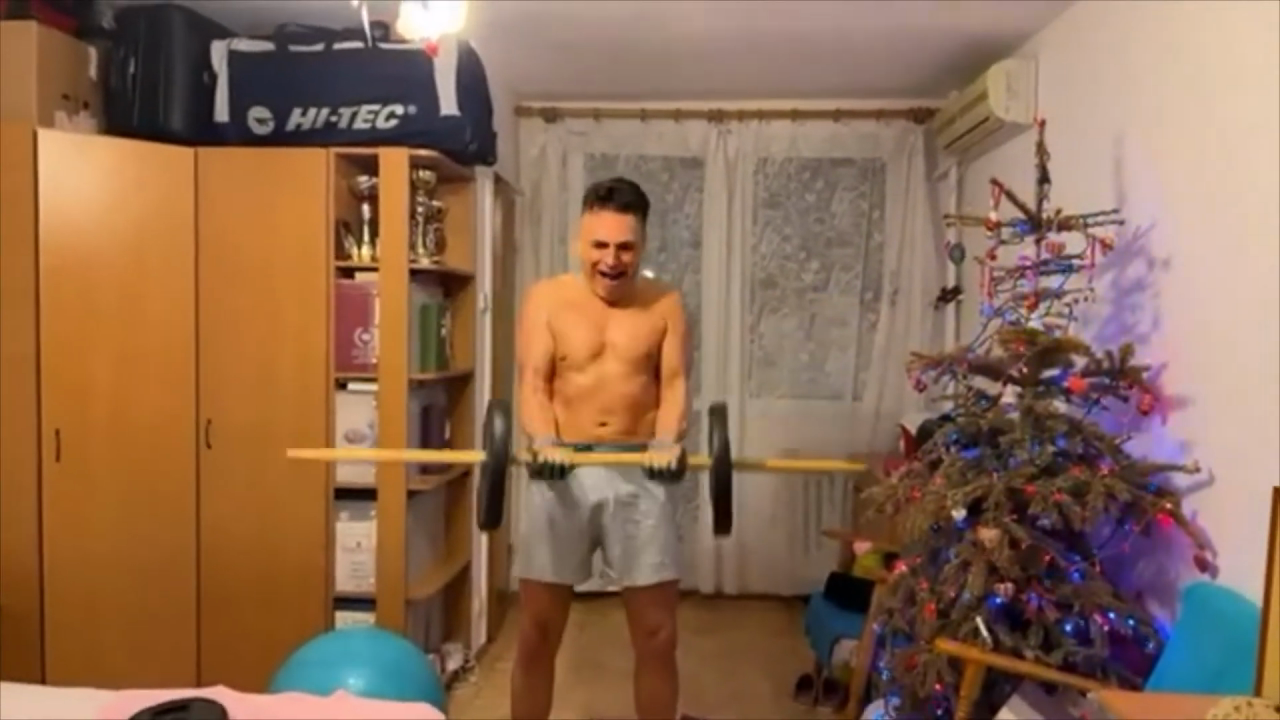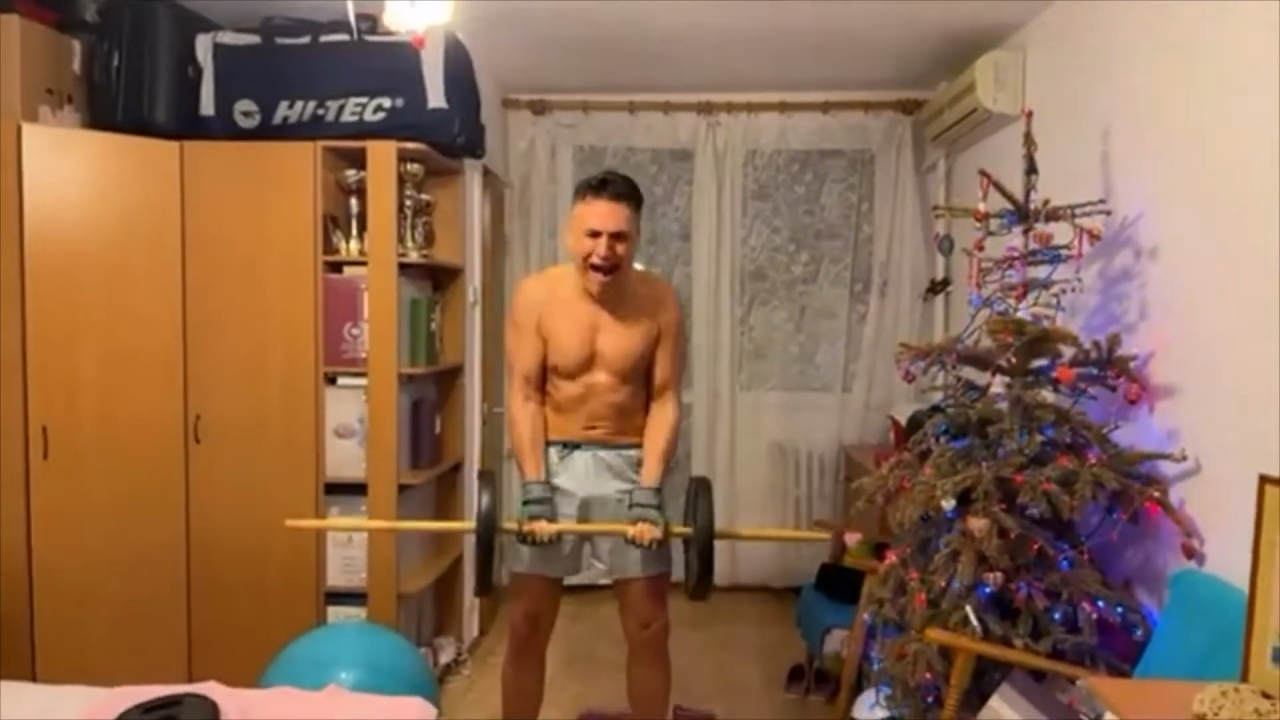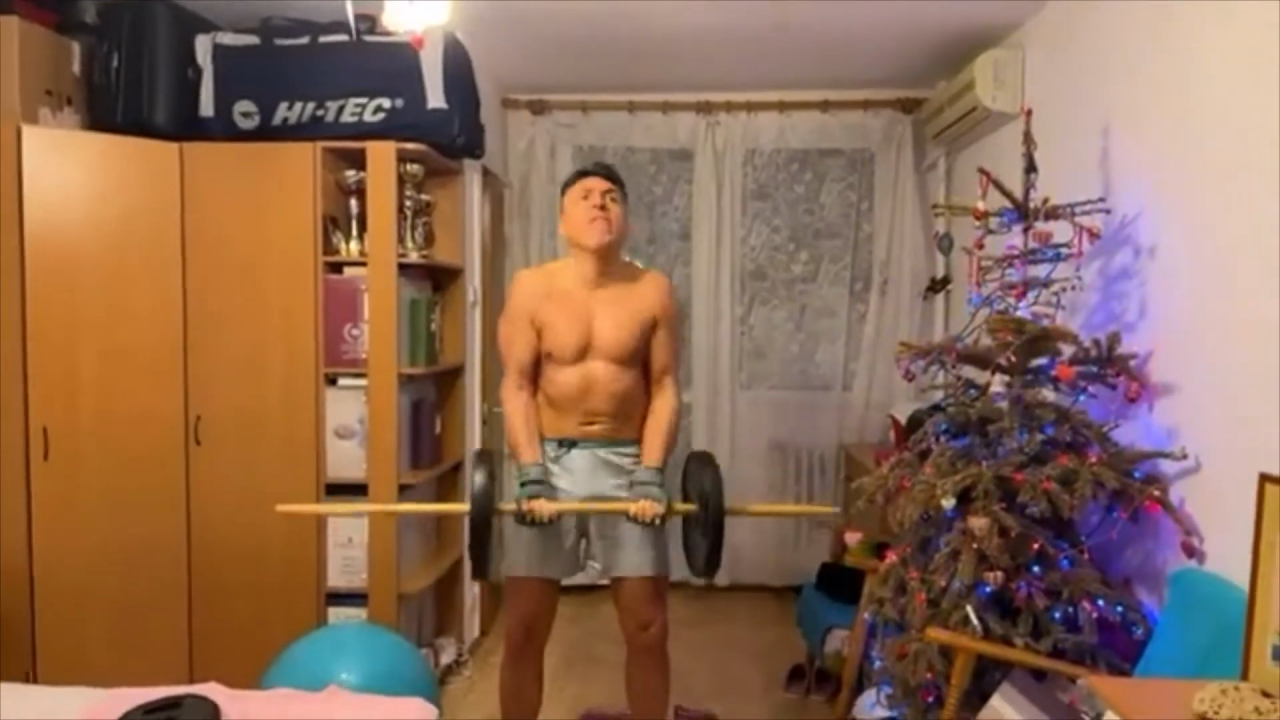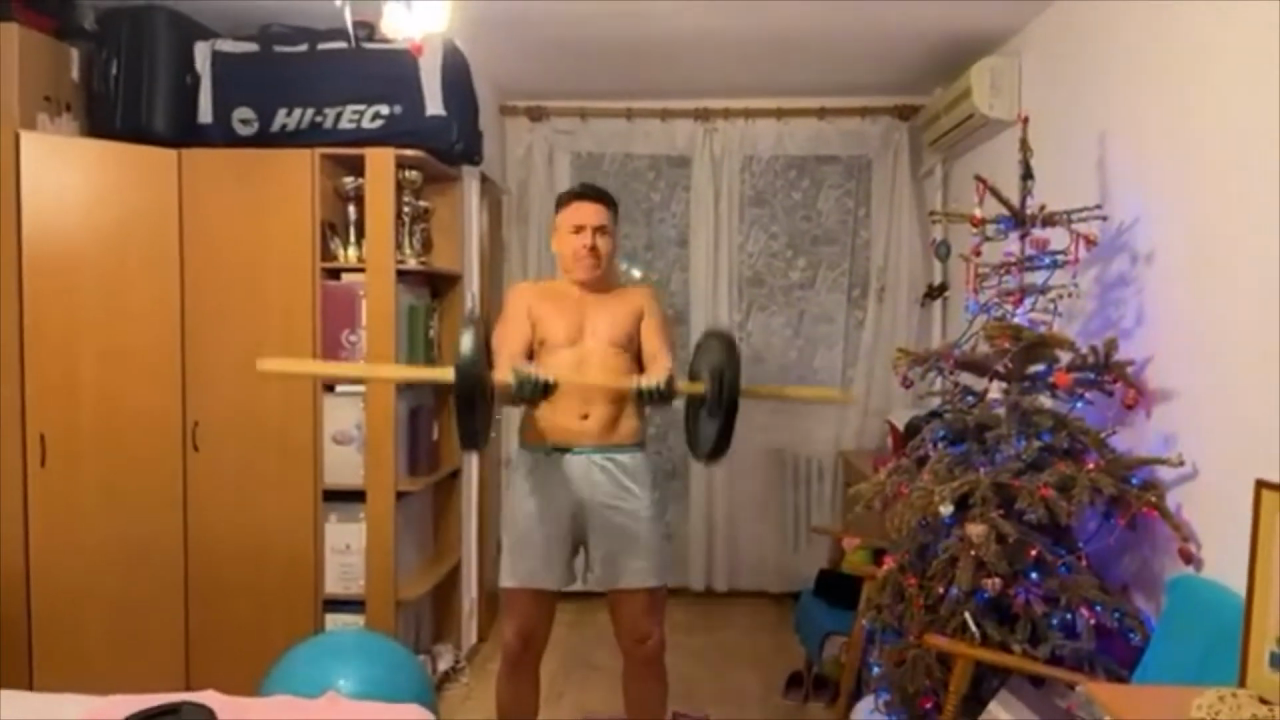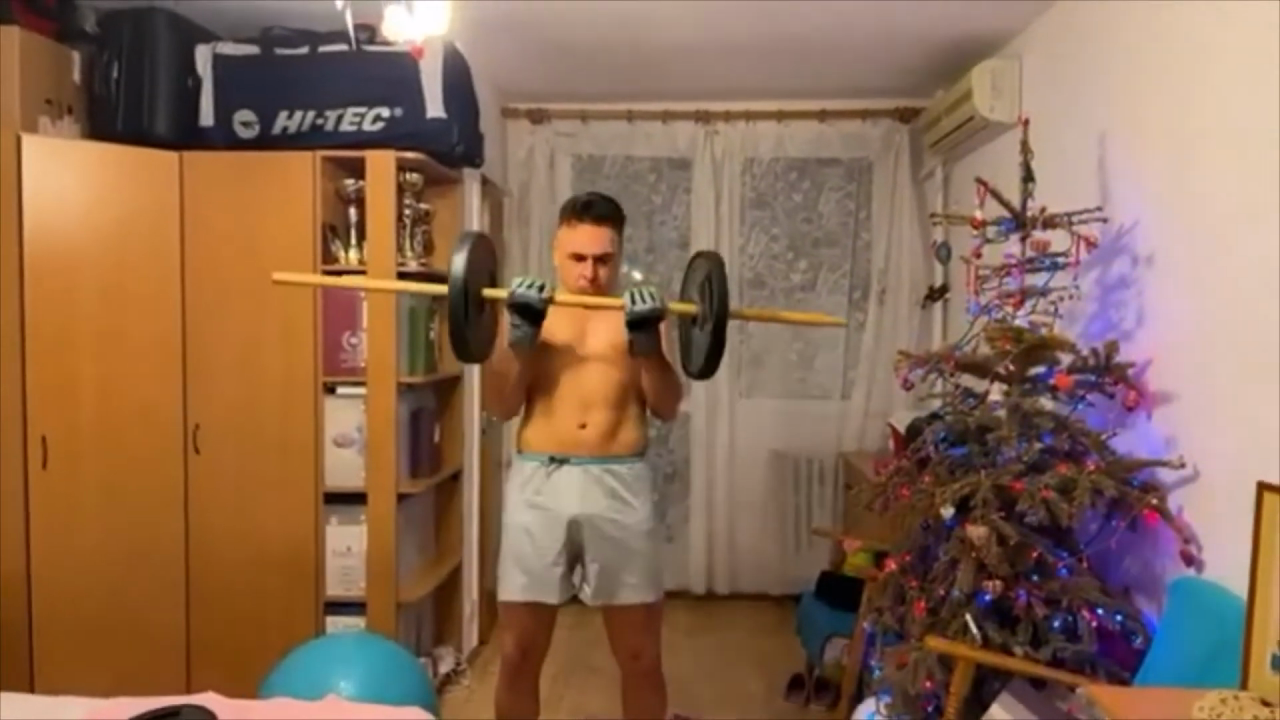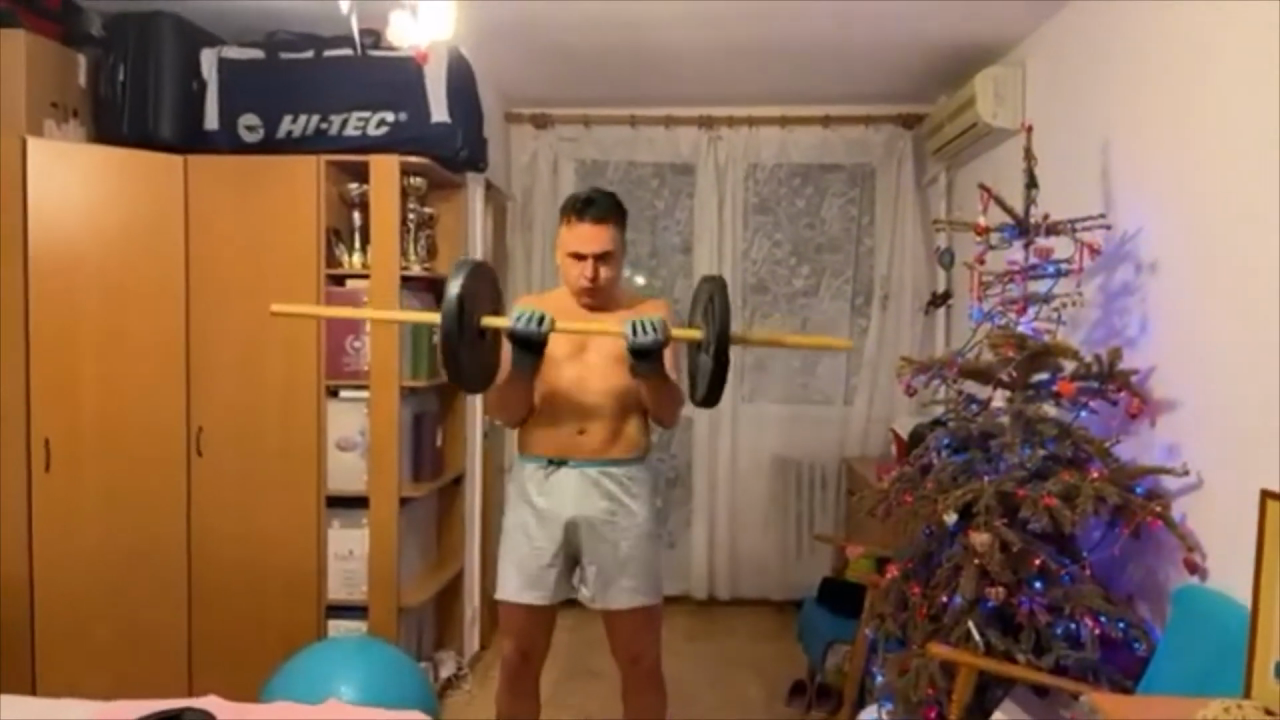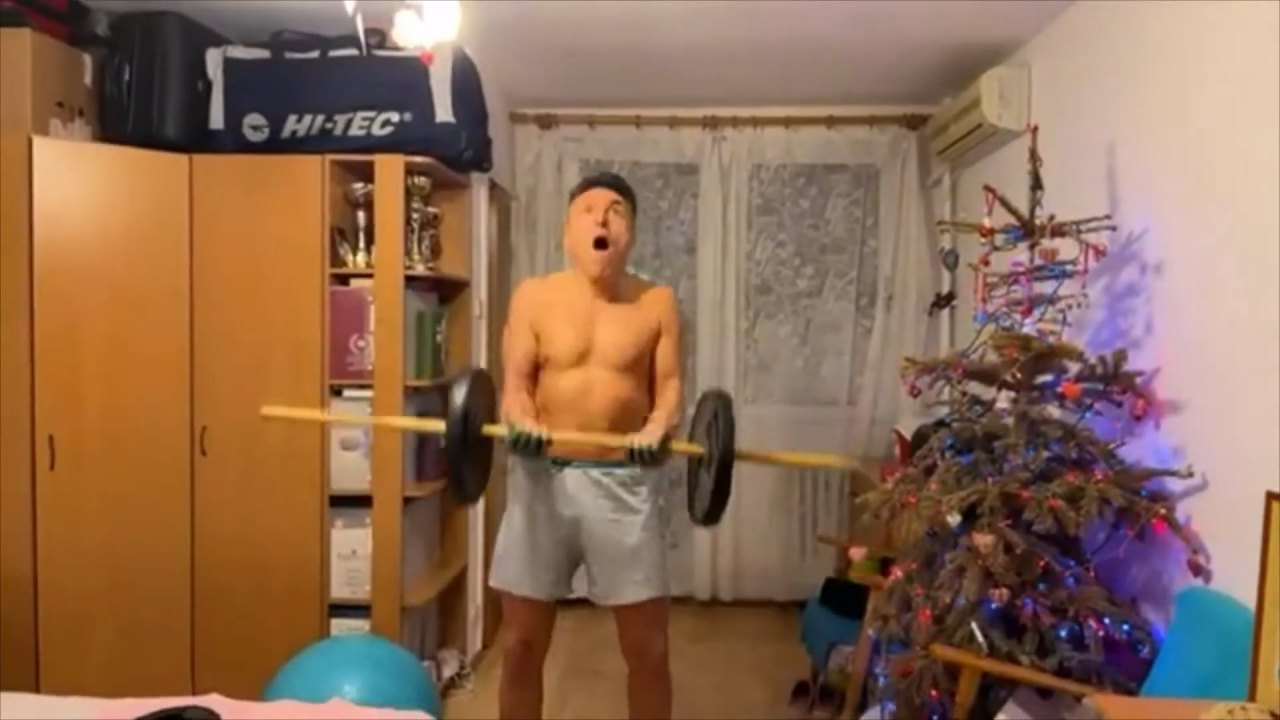
dt=0.3s
person 1, frame 1
left shoulder: (665, 304)
right shoulder: (546, 298)
left elbow: (674, 386)
right elbow: (533, 386)
left wrist: (668, 446)
right wrist: (544, 448)
left hip: (639, 473)
right hip: (562, 469)
left knee: (657, 635)
right knee: (537, 634)
person 1, frame 2
left shoulder: (659, 301)
right shoulder: (535, 295)
left elbow: (664, 401)
right elbow: (525, 397)
left wrist: (649, 495)
right wrist: (534, 493)
left hip: (627, 467)
right hip: (554, 466)
left knee: (649, 628)
right knee: (526, 627)
person 1, frame 3
left shoulder: (653, 289)
right shoulder: (530, 287)
left elbow: (664, 386)
right elbow: (516, 386)
left wrist: (654, 473)
right wrist: (530, 473)
left hip: (624, 465)
right hip: (550, 465)
left knee: (648, 628)
right knee: (523, 629)
person 1, frame 4
left shoulder: (639, 299)
right shoulder: (527, 297)
left elbow: (662, 367)
right elbow: (502, 371)
left wrist: (658, 385)
right wrist: (519, 381)
left hip: (623, 472)
right hip: (541, 471)
left knee: (645, 640)
right knee: (520, 640)
person 1, frame 5
left shoulder: (640, 311)
right shoulder: (529, 307)
left elbow: (666, 406)
right elbow: (500, 405)
left wrist: (646, 339)
right wrist: (520, 331)
left hip: (620, 486)
right hip: (538, 485)
left knee: (641, 656)
right knee: (518, 653)
person 1, frame 6
left shoulder: (650, 314)
right shoulder: (529, 312)
left elbow: (668, 413)
right elbow: (506, 413)
left wrist: (650, 362)
right wrist: (522, 355)
left hip: (620, 490)
right hip: (539, 487)
left knee: (640, 658)
right knee: (518, 654)
person 1, frame 7
left shoulder: (657, 302)
right shoulder: (534, 296)
left elbow: (669, 389)
right elbow: (516, 386)
left wrist: (654, 438)
right wrist: (522, 429)
left hip: (624, 489)
right hip: (545, 484)
left knee: (649, 650)
right knee: (522, 646)
